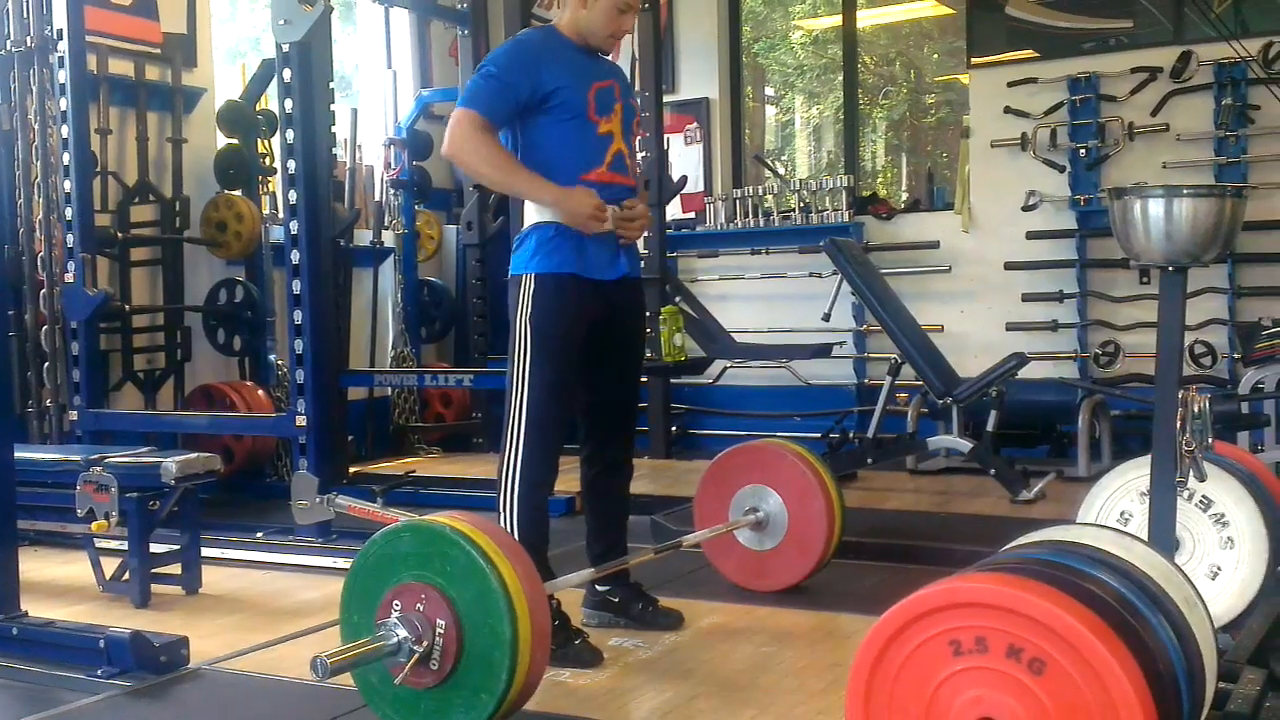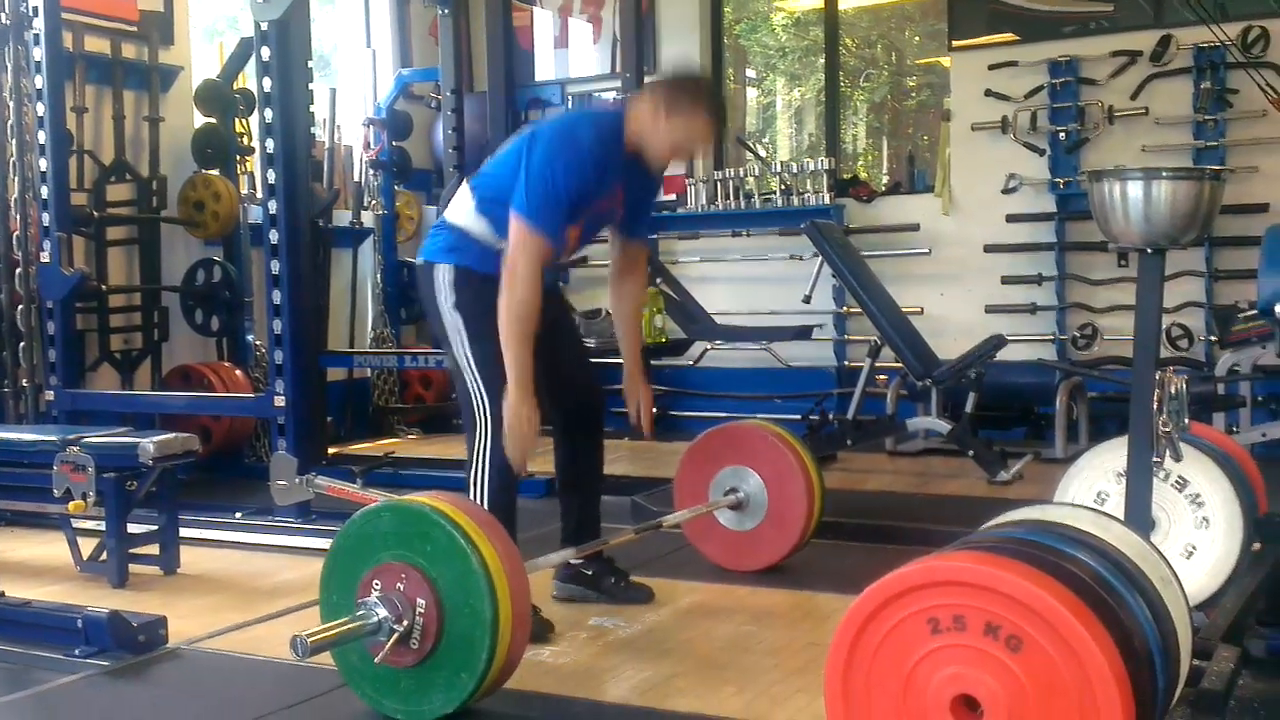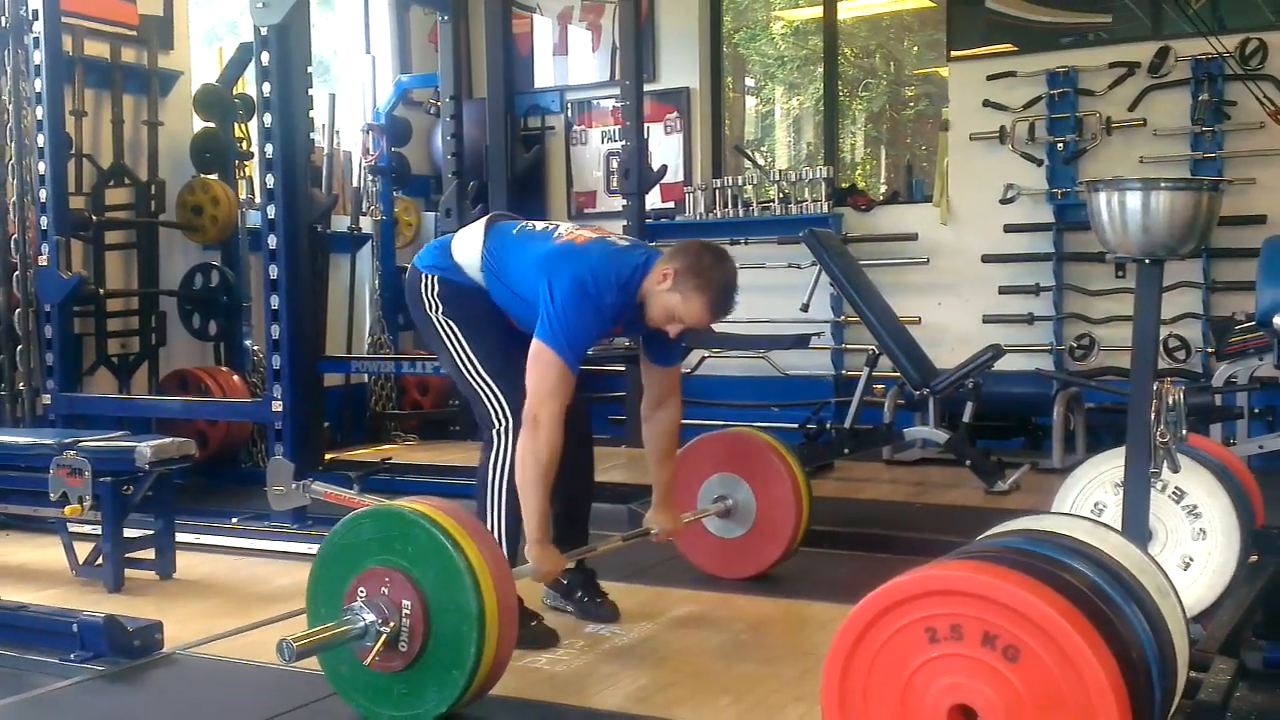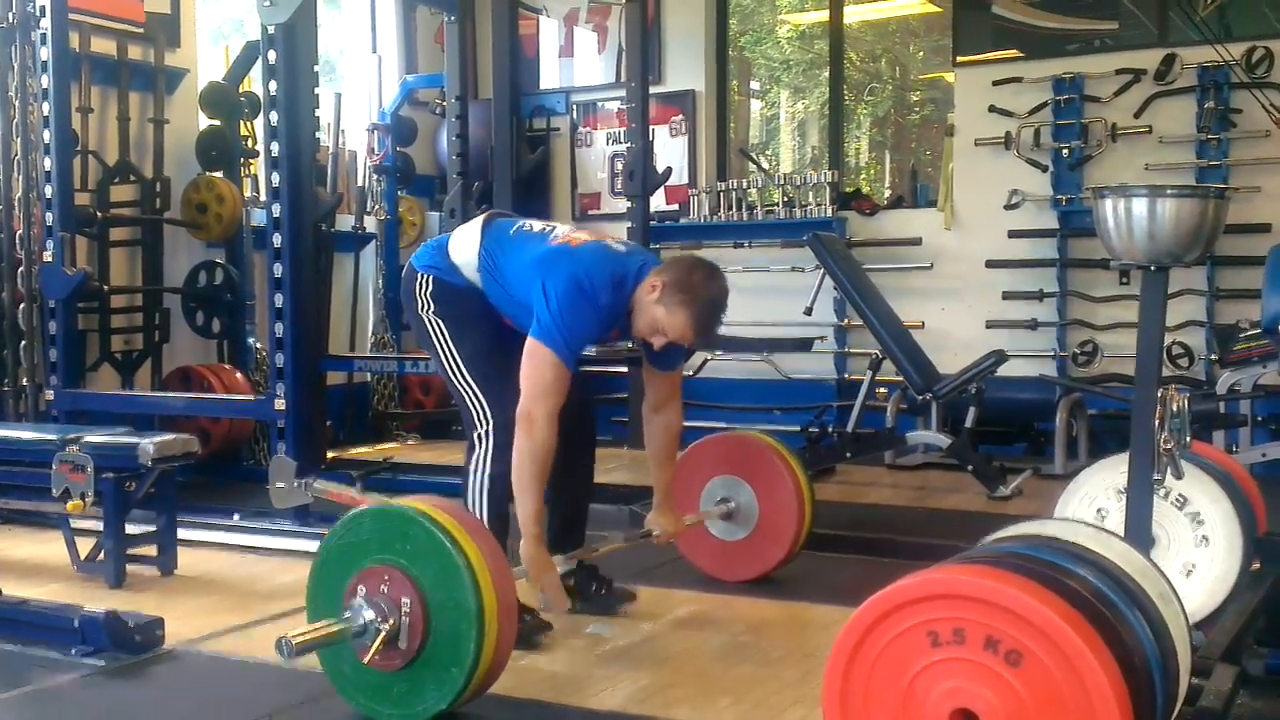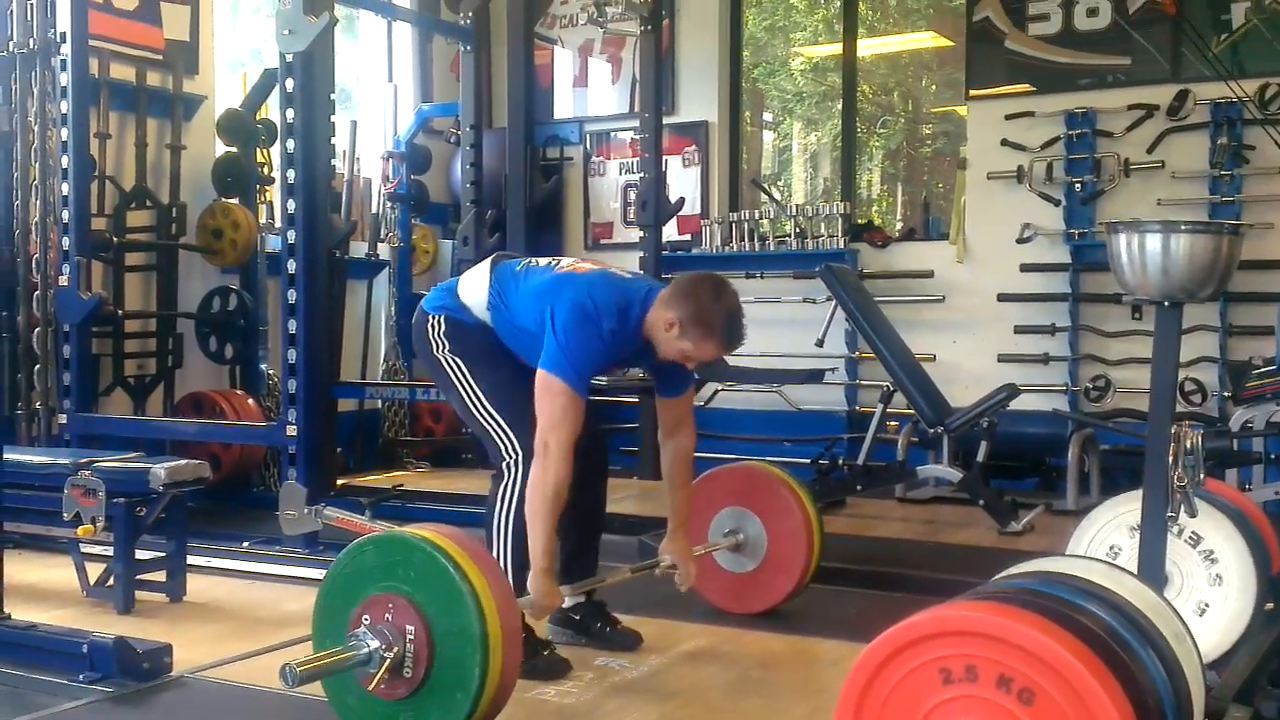
dt=1s
person 1, frame 1
left shoulder: (613, 75)
right shoulder: (528, 56)
right elbow: (460, 140)
left wrist: (640, 209)
right wrist: (557, 198)
left hip: (619, 271)
right hip: (553, 269)
left knee: (613, 436)
right knee: (537, 439)
left ankle: (609, 585)
person 1, frame 2
left shoulder: (643, 167)
right shoulder: (571, 143)
left elbow: (630, 269)
right elbow: (522, 268)
left wrist: (633, 369)
right wrist: (518, 394)
left hip: (528, 277)
right hip: (465, 264)
left knee: (583, 404)
right knee: (501, 424)
left ankle: (582, 562)
person 1, frame 3
left shoulder: (666, 293)
right shoulder: (586, 286)
left elbow: (662, 402)
right elbow: (541, 413)
left wrist: (662, 503)
right wrist: (538, 542)
left hip: (506, 292)
right hip: (450, 282)
left knee: (574, 420)
right knee: (513, 418)
left ankle: (569, 574)
person 1, frame 4
left shoulder: (670, 301)
right shoulder: (579, 291)
left elbow: (662, 406)
right elbow: (534, 417)
left wrist: (663, 505)
right wrist: (533, 544)
left hip: (503, 294)
right hip: (446, 283)
left knee: (575, 417)
right knee: (499, 423)
left ankle: (569, 574)
person 1, frame 5
left shoulder: (670, 324)
right shoulder: (587, 317)
left elbow: (677, 432)
right elbow: (551, 446)
left wrist: (678, 533)
right wrist: (541, 573)
left hip: (511, 334)
right hip: (455, 324)
left knee: (589, 453)
right knee: (524, 454)
left ankle: (575, 608)
